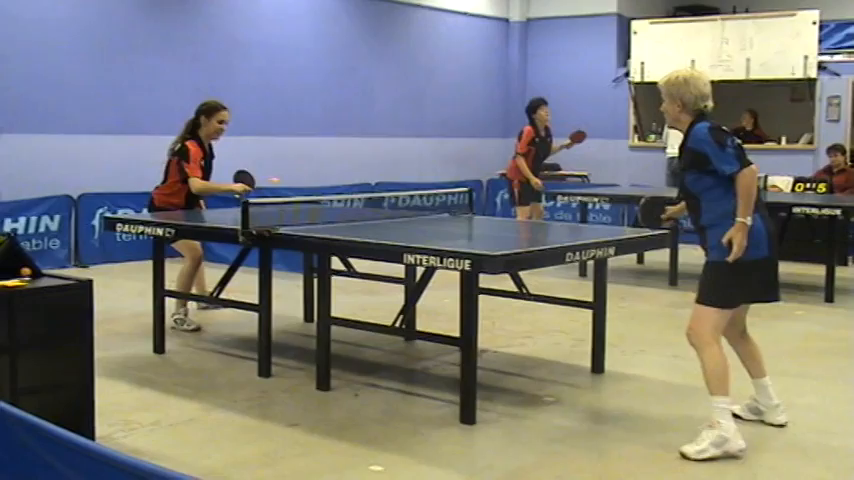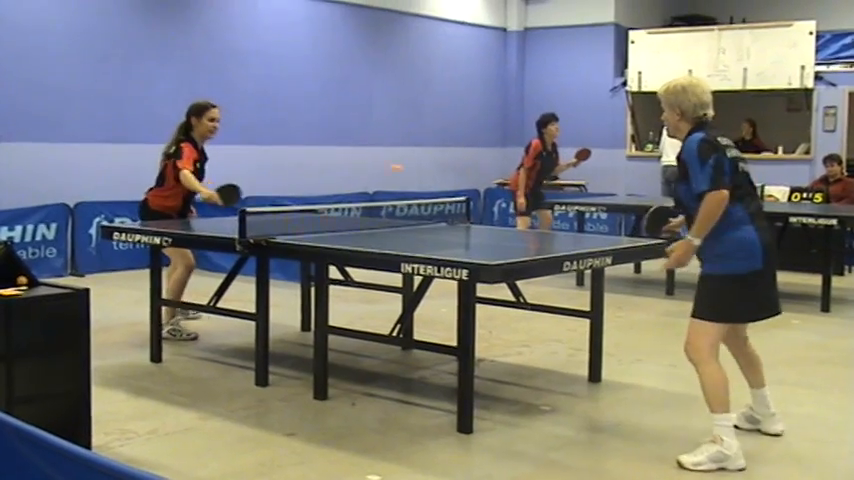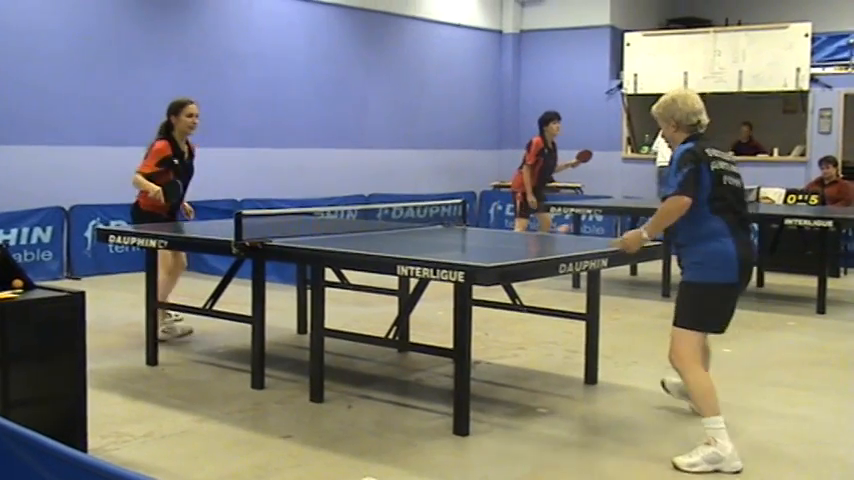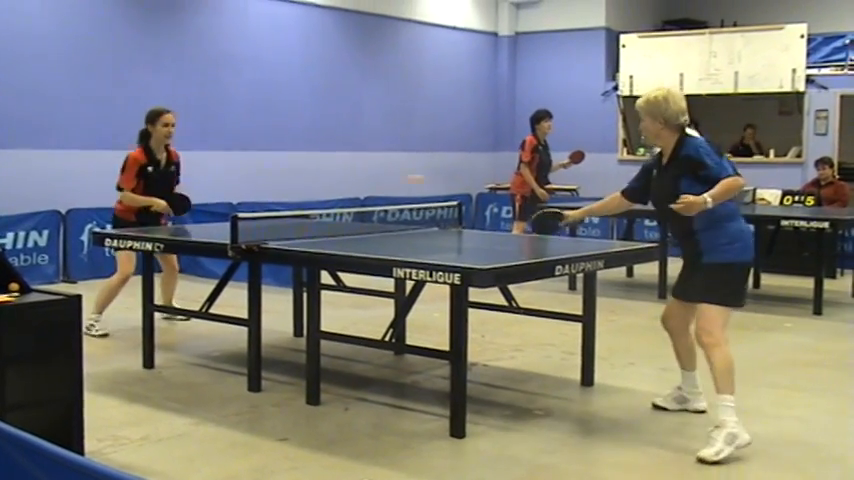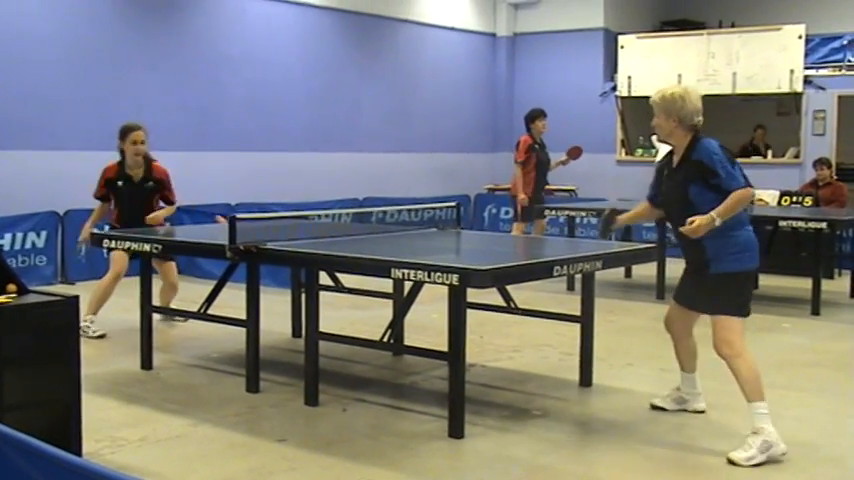
dt=0.3s
person 1, frame 1
left shoulder: (704, 134)
right shoulder: (699, 137)
left elbow: (747, 173)
left wrist: (742, 224)
right wrist: (680, 209)
left hip: (739, 245)
right hip: (748, 245)
left knee: (701, 332)
right knee: (732, 327)
left ankle: (723, 431)
right ankle: (768, 403)
person 1, frame 2
left shoulder: (697, 145)
right shoulder: (713, 143)
left elbow: (718, 195)
left wrist: (691, 241)
right wrist: (685, 222)
left hip: (730, 257)
right hip: (747, 251)
left knee: (699, 349)
right knee: (734, 337)
left ankle: (725, 445)
right ankle: (764, 414)
person 1, frame 3
left shoulder: (688, 154)
right shoulder: (719, 157)
left elbow: (680, 202)
left wrist: (644, 233)
right wrist: (660, 220)
left hip: (710, 265)
right hip: (732, 259)
left knee: (682, 354)
right knee: (686, 324)
left ankle: (719, 447)
right ankle: (691, 386)
person 1, frame 4
left shoulder: (695, 148)
right shoulder: (657, 165)
left elbow: (735, 181)
right elbow: (625, 198)
left wrist: (706, 201)
right wrist: (579, 214)
left hip: (725, 249)
right hip: (701, 253)
left knee: (709, 334)
right knee: (673, 320)
left ankle: (729, 426)
right ankle: (690, 392)
person 1, frame 5
left shoulder: (708, 151)
right shoulder: (669, 162)
left elbow: (743, 192)
right elbow: (656, 205)
left wrist: (712, 219)
right wrist: (622, 219)
left hip: (731, 258)
right hip: (704, 259)
left knee: (728, 343)
right knee: (676, 322)
left ankle: (767, 435)
right ankle: (688, 393)
person 2, frame 1
left shoulder: (204, 146)
right shoulder: (190, 149)
right elbow: (195, 185)
left wrist: (196, 200)
right wrist: (232, 188)
left hip: (180, 207)
right hip: (165, 209)
left knee: (194, 250)
right knee: (195, 255)
left ankle: (204, 295)
right ankle: (179, 314)
person 2, frame 2
left shoulder: (196, 149)
right shoulder: (185, 149)
right elbow: (184, 176)
left wrist: (186, 205)
right wrist: (204, 191)
left hip: (169, 212)
right hip: (157, 214)
left knee: (180, 261)
right knee: (186, 263)
left ankle: (173, 308)
right ankle: (169, 324)
person 2, frame 3
left shoulder: (189, 150)
right shoulder: (161, 148)
right elbow: (137, 179)
left wrist: (182, 202)
right wrist: (151, 189)
left hip: (169, 214)
right hip: (150, 214)
left knee: (178, 262)
right knee: (167, 265)
left ankle: (158, 310)
right ankle: (161, 326)
person 2, frame 4
left shoulder: (173, 158)
right shoulder: (135, 158)
right elbow: (125, 196)
right wrist: (153, 202)
left hip: (154, 221)
right hip: (128, 221)
left knee: (172, 267)
right knee: (125, 272)
left ankle: (168, 308)
right ankle: (93, 318)
person 2, frame 5
left shoulder: (157, 172)
right shoulder: (109, 173)
left elbow: (171, 205)
right elbow: (104, 204)
left wrist: (160, 214)
right wrist: (89, 225)
right hip: (123, 231)
left knee: (172, 283)
right knee: (116, 272)
right ankle: (87, 320)
